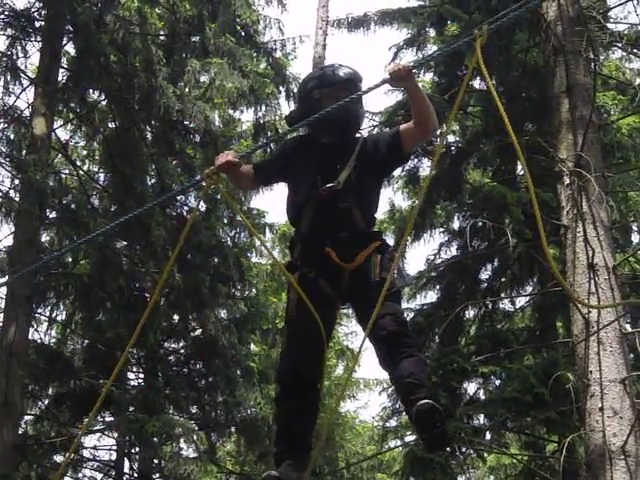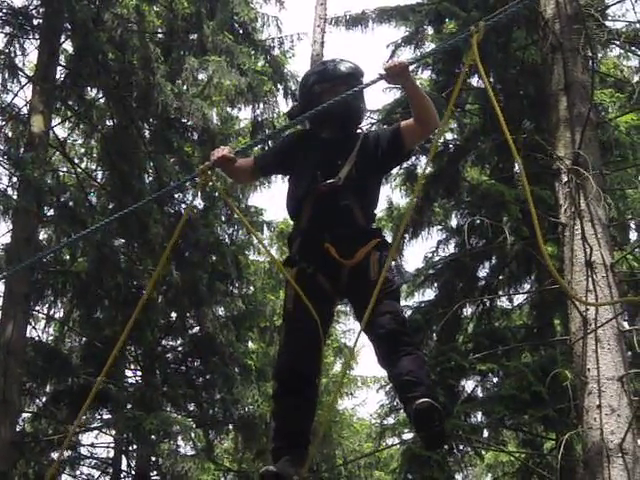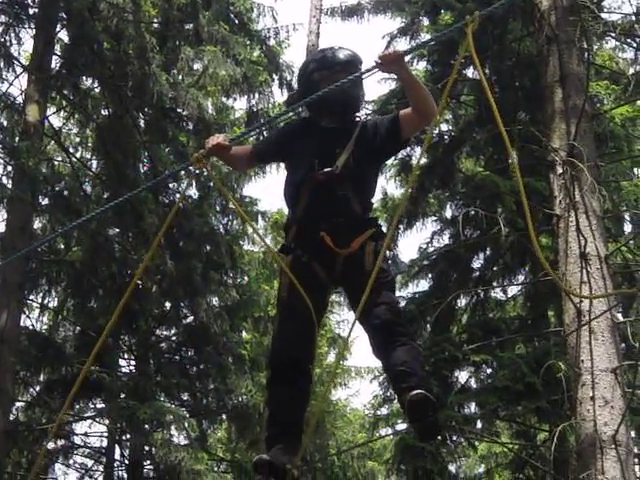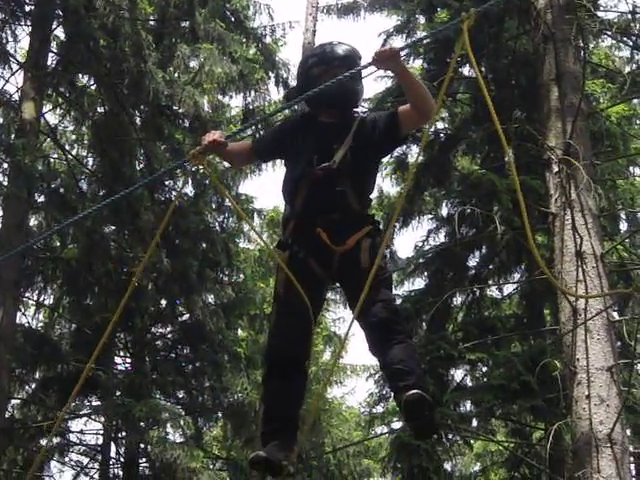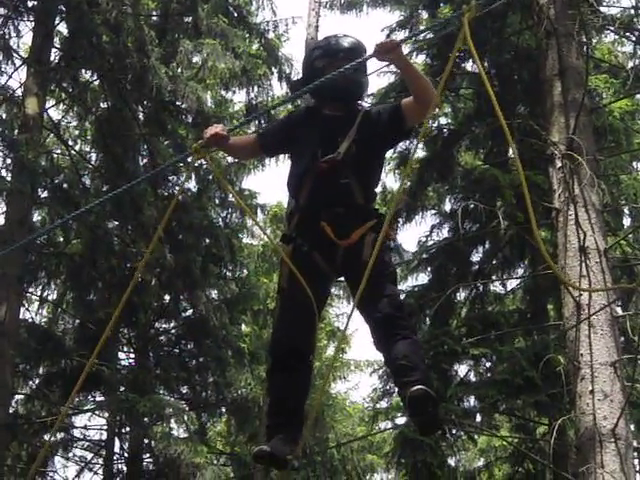
dt=0.3s
person 1, frame 1
left shoulder: (371, 147)
right shoulder: (298, 150)
left elbow: (425, 128)
right elbow: (250, 179)
left wrist: (410, 86)
right wrist: (232, 168)
left hip: (365, 260)
right hip: (312, 266)
left knee: (391, 332)
right knee: (299, 362)
person 1, frame 2
left shoulder: (373, 143)
right shoulder: (299, 145)
left elbow: (427, 125)
right elbow: (249, 171)
left wrist: (407, 83)
right wrist: (227, 163)
left hip: (364, 257)
right hip: (311, 262)
left knee: (390, 330)
right knee: (297, 358)
person 1, frame 3
left shoulder: (370, 132)
right shoulder: (297, 133)
left elbow: (425, 114)
right elbow: (247, 158)
left wrist: (402, 72)
right wrist: (222, 150)
left hip: (360, 246)
right hip: (306, 251)
left knee: (385, 320)
right knee: (291, 346)
right ankle: (281, 445)
person 1, frame 4
left shoulder: (370, 128)
right shoulder: (296, 129)
left elbow: (424, 111)
right elbow: (247, 153)
left wrist: (398, 68)
right wrist: (220, 146)
left hip: (357, 243)
right hip: (303, 247)
left knee: (382, 318)
right knee: (286, 343)
right ankle: (277, 442)
person 1, frame 5
left shoulder: (374, 121)
right shoulder: (301, 122)
left elbow: (426, 103)
right elbow: (251, 146)
left wrist: (399, 61)
right wrist: (222, 140)
left hip: (361, 237)
right hip: (307, 240)
left knee: (388, 314)
right knee: (291, 337)
right ankle: (282, 436)
